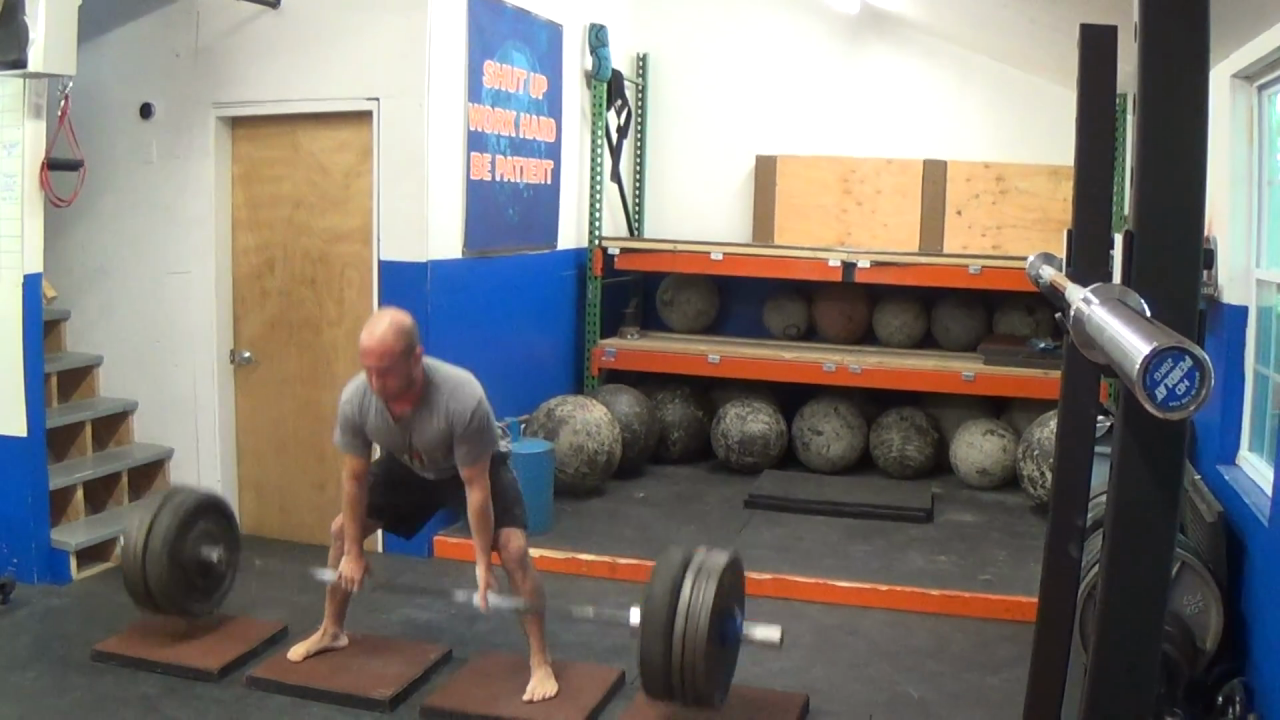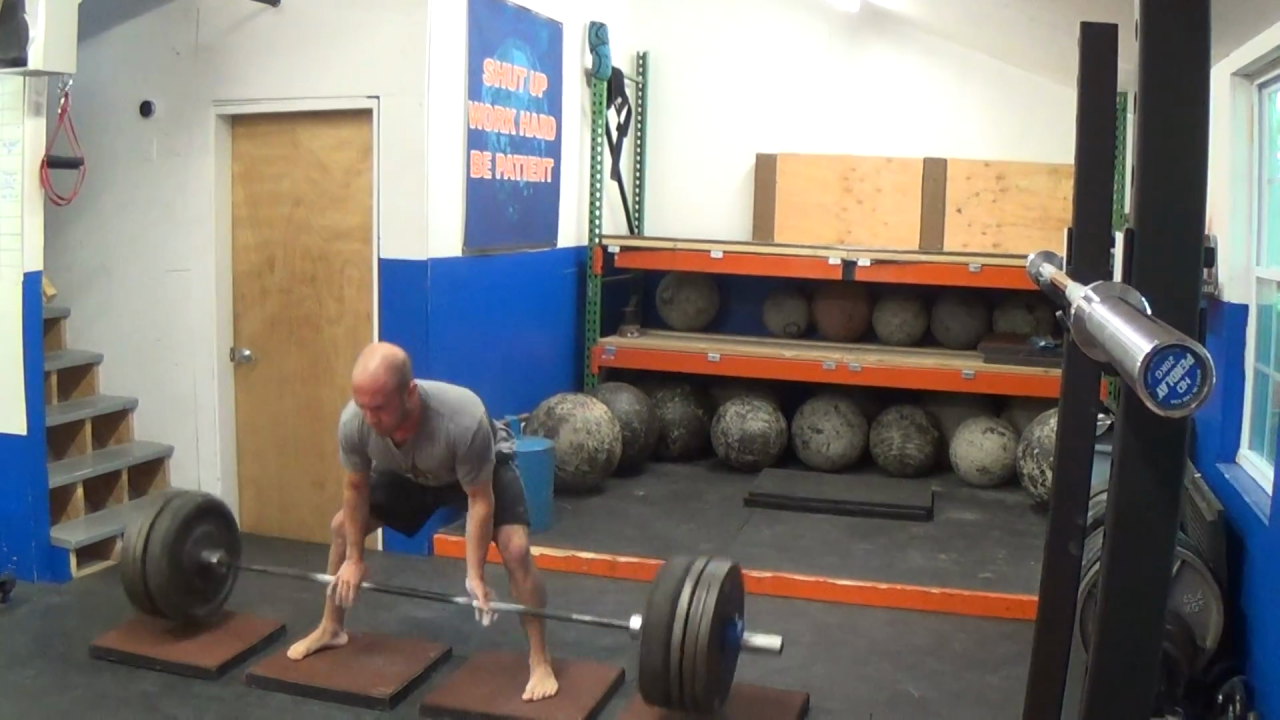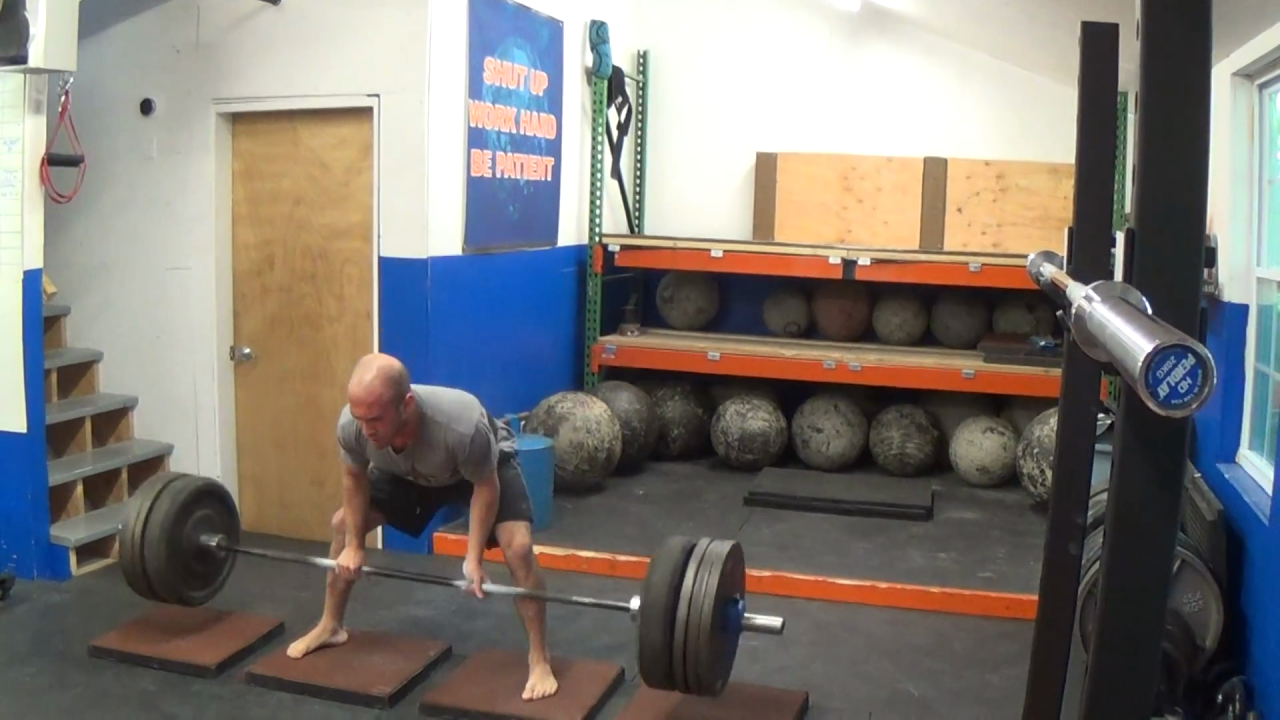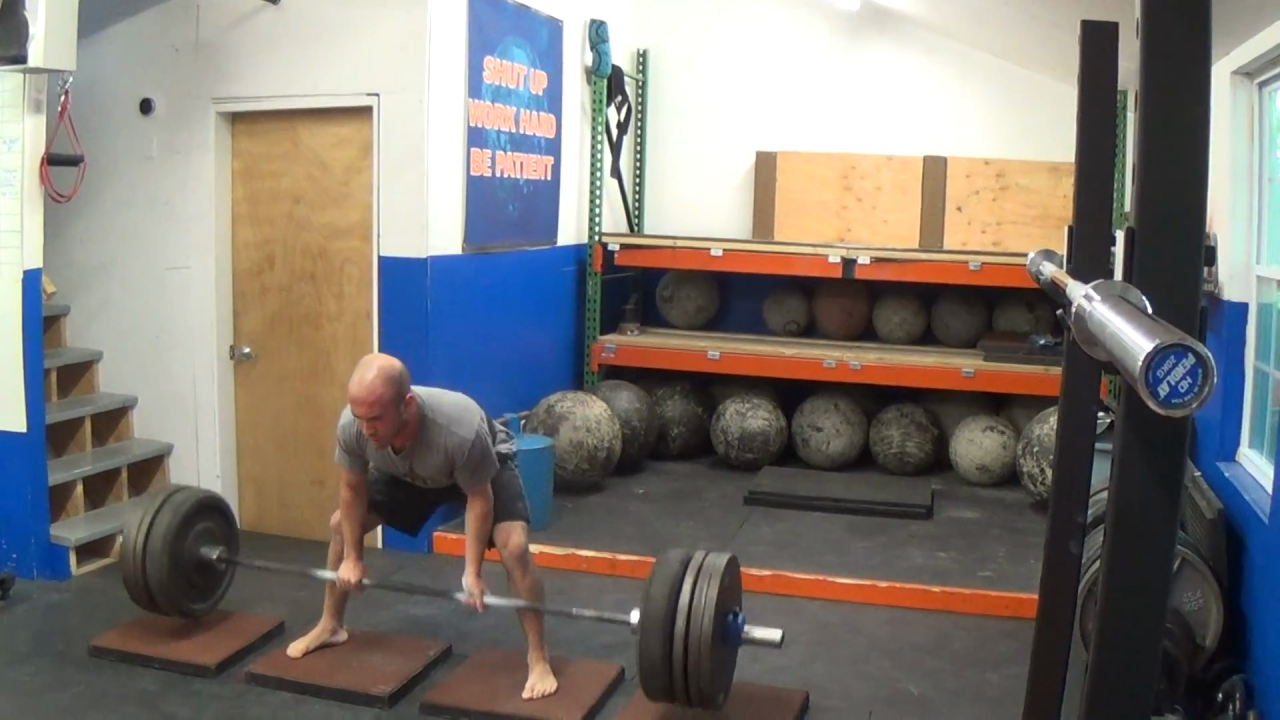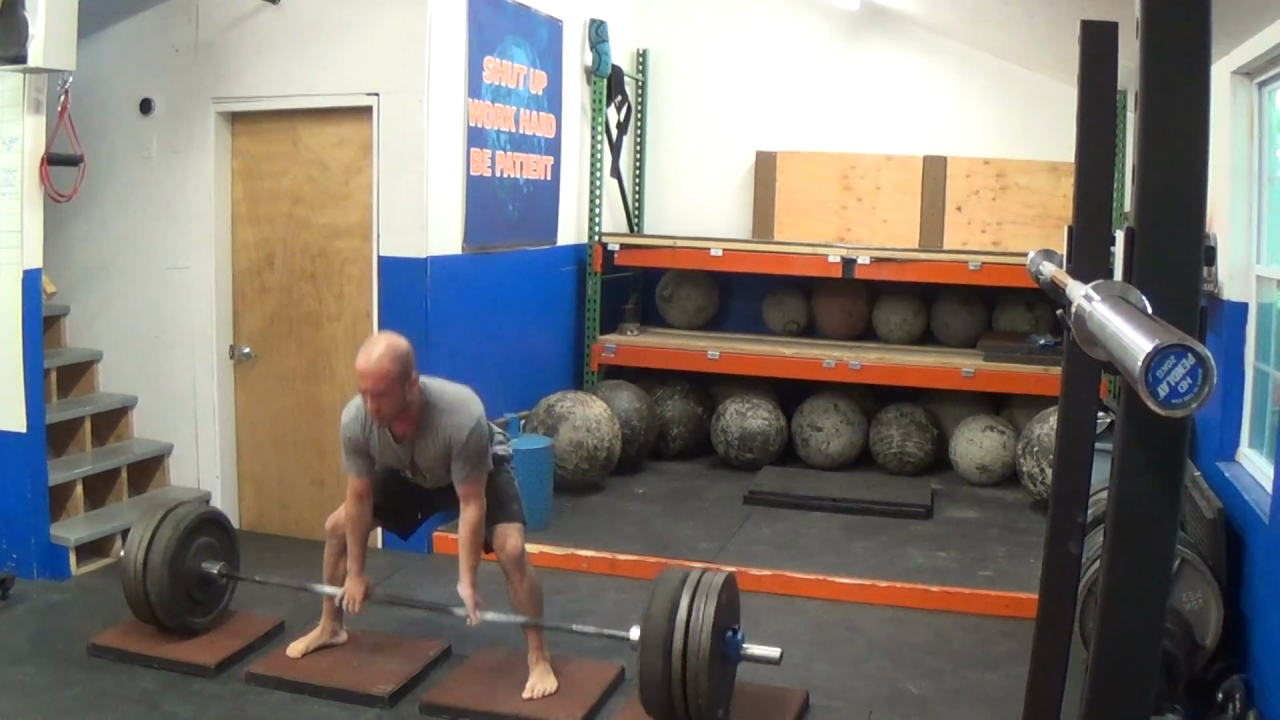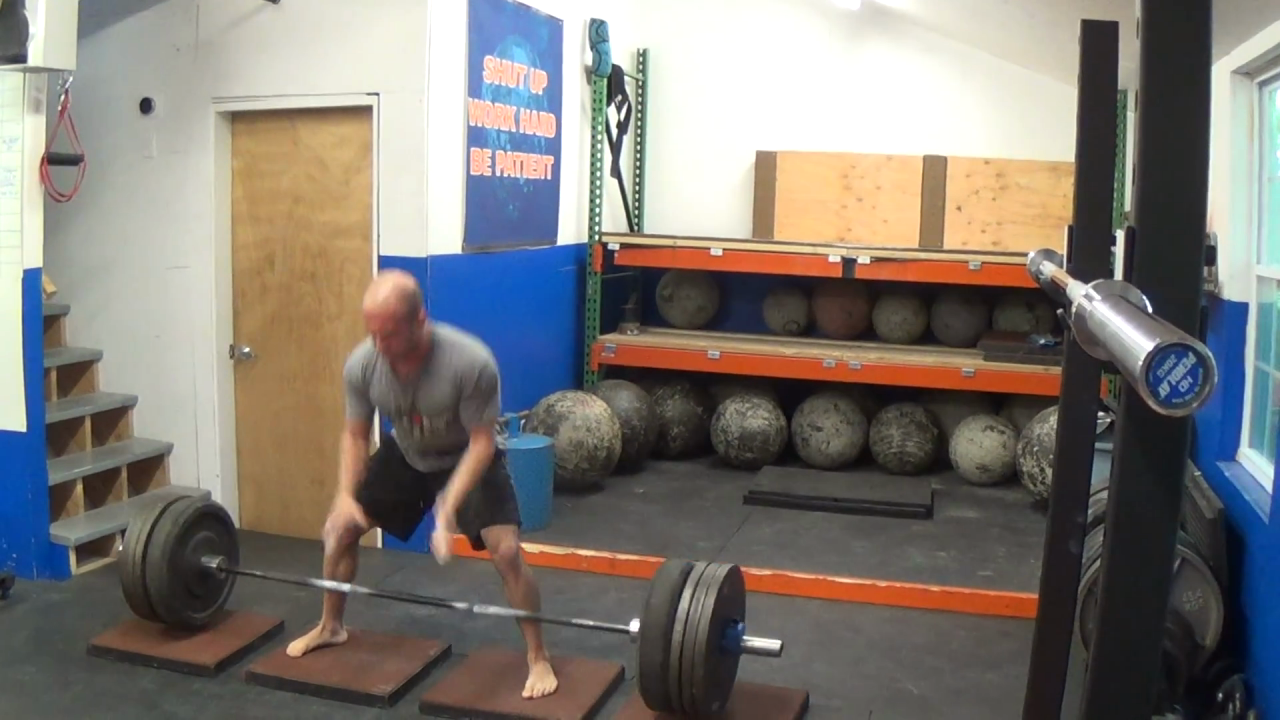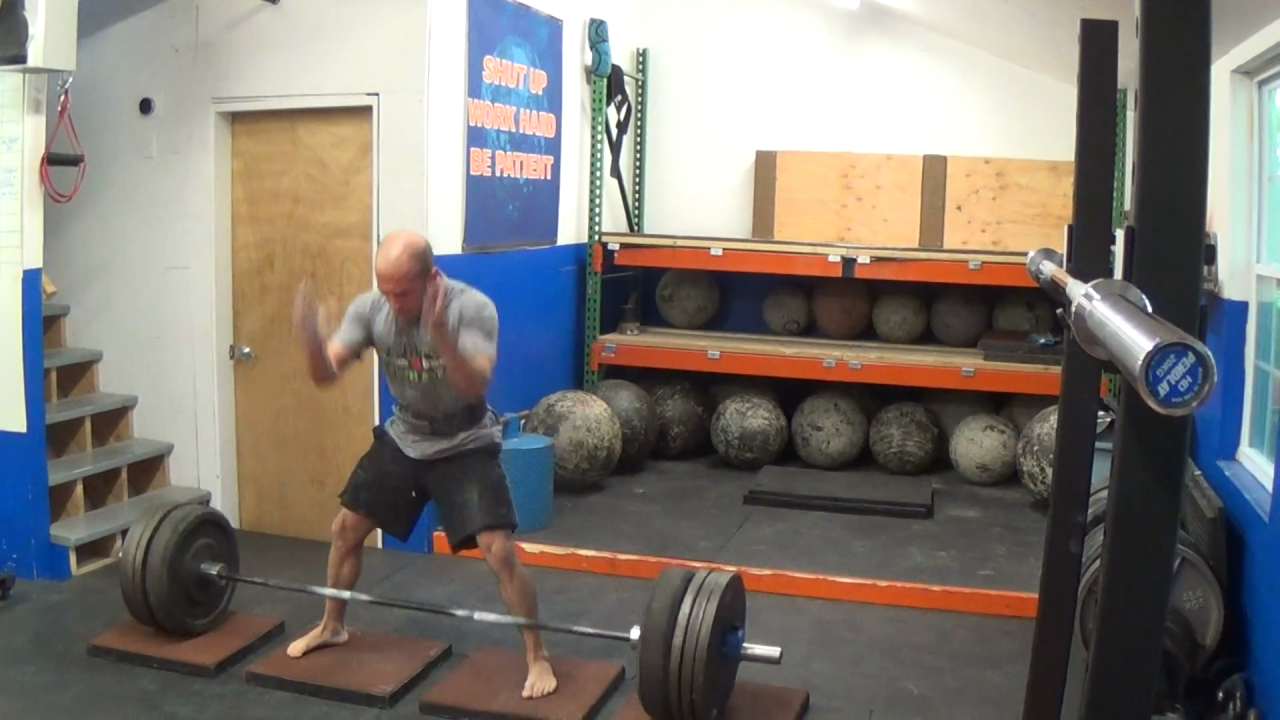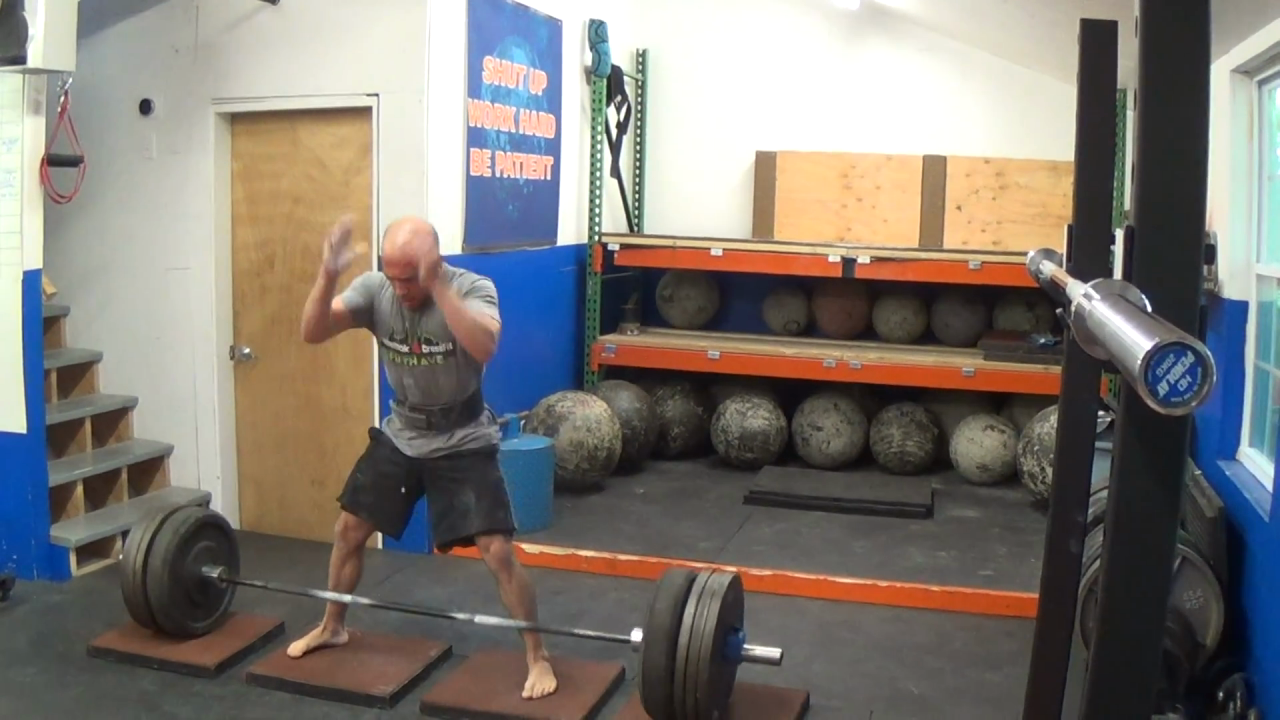
dt=0.1s
person 1, frame 1
left shoulder: (463, 400)
right shoulder: (355, 402)
left elbow: (476, 486)
right elbow: (354, 478)
left wrist: (482, 563)
right wrist: (352, 554)
left hip: (480, 459)
right hip: (407, 466)
left knee: (514, 551)
right knee: (341, 530)
left ankle: (540, 661)
right ankle: (332, 630)
person 1, frame 2
left shoulder: (464, 421)
right shoulder: (353, 423)
left elbow: (480, 500)
right elbow: (356, 487)
left wrist: (475, 574)
right wrist: (354, 560)
left hip: (484, 467)
left knee: (516, 549)
right knee: (343, 527)
left ankle: (539, 661)
right ankle: (331, 629)
person 1, frame 3
left shoulder: (462, 423)
right shoulder: (351, 425)
left elbow: (486, 487)
right elbow: (355, 479)
left wrist: (473, 558)
right wrist: (353, 546)
left hip: (485, 462)
left knee: (517, 547)
right knee: (343, 523)
left ankle: (539, 659)
right ankle: (330, 625)
person 1, frame 4
left shoulder: (462, 427)
right shoulder: (350, 427)
left elbow: (479, 499)
right elbow: (353, 489)
left wrist: (472, 571)
right wrist: (350, 558)
left hip: (483, 467)
left knee: (514, 547)
right knee: (341, 524)
left ankle: (538, 658)
right ankle: (330, 625)
person 1, frame 5
left shoulder: (462, 418)
right shoulder: (356, 418)
left elbow: (473, 501)
right elbow: (358, 494)
left wrist: (467, 576)
right wrist: (354, 574)
left hip: (480, 468)
right hip: (407, 473)
left knee: (510, 552)
right knee: (337, 527)
left ankle: (538, 660)
right ankle: (330, 629)
person 1, frame 6
left shoulder: (469, 361)
right shoulder: (362, 363)
left elbow: (482, 443)
right elbow: (353, 435)
left wrist: (450, 506)
right wrist: (345, 498)
left hip: (470, 454)
right hip: (405, 455)
left knee: (506, 550)
right knee: (338, 530)
left ankle: (537, 658)
right ankle: (330, 627)
person 1, frame 7
left shoulder: (471, 305)
right shoulder: (370, 307)
left elbow: (477, 382)
right elbow: (326, 372)
left wrist: (440, 334)
right wrist: (311, 335)
left hip: (467, 444)
right hip: (402, 439)
left knee: (499, 551)
right knee: (345, 530)
left ankle: (537, 657)
right ankle: (331, 628)
person 1, frame 8
left shoulder: (472, 288)
right shoulder: (372, 289)
left elbow: (482, 347)
right elbow: (312, 333)
left wrist: (437, 285)
right wrist: (328, 273)
left hip: (464, 443)
right hip: (397, 437)
left knee: (498, 552)
right knee: (347, 532)
left ankle: (538, 657)
right ankle: (331, 628)
